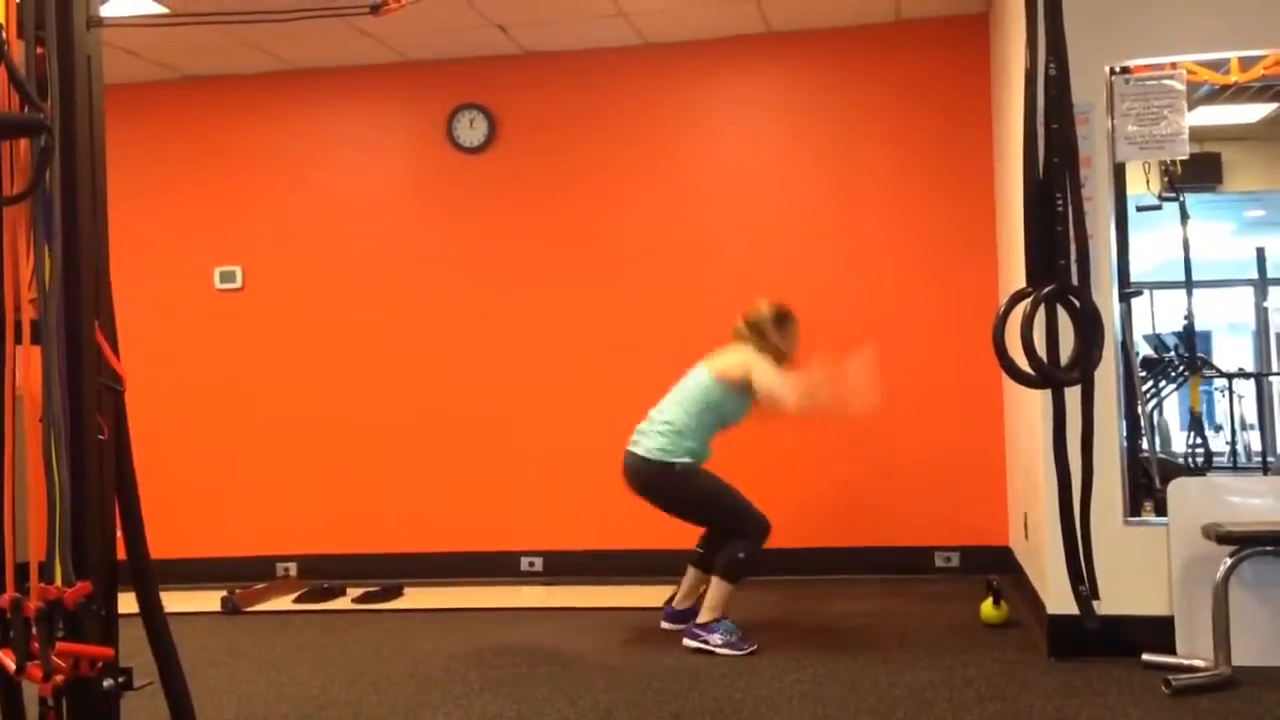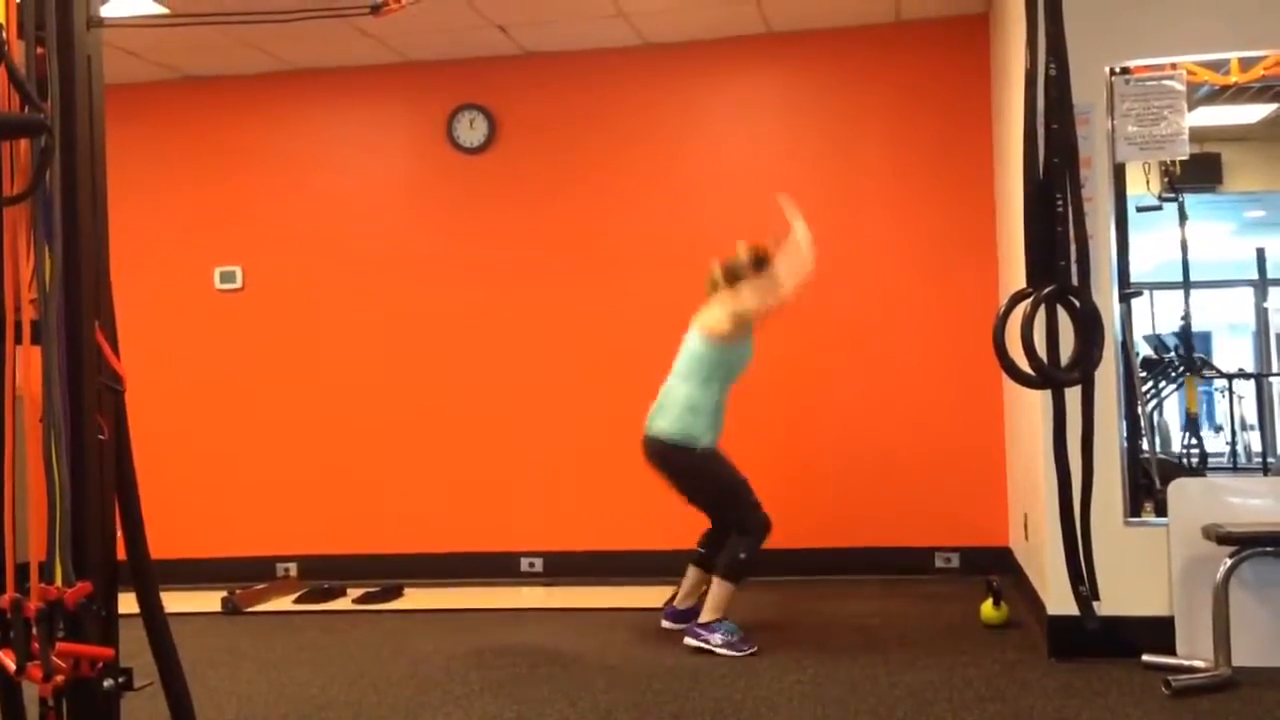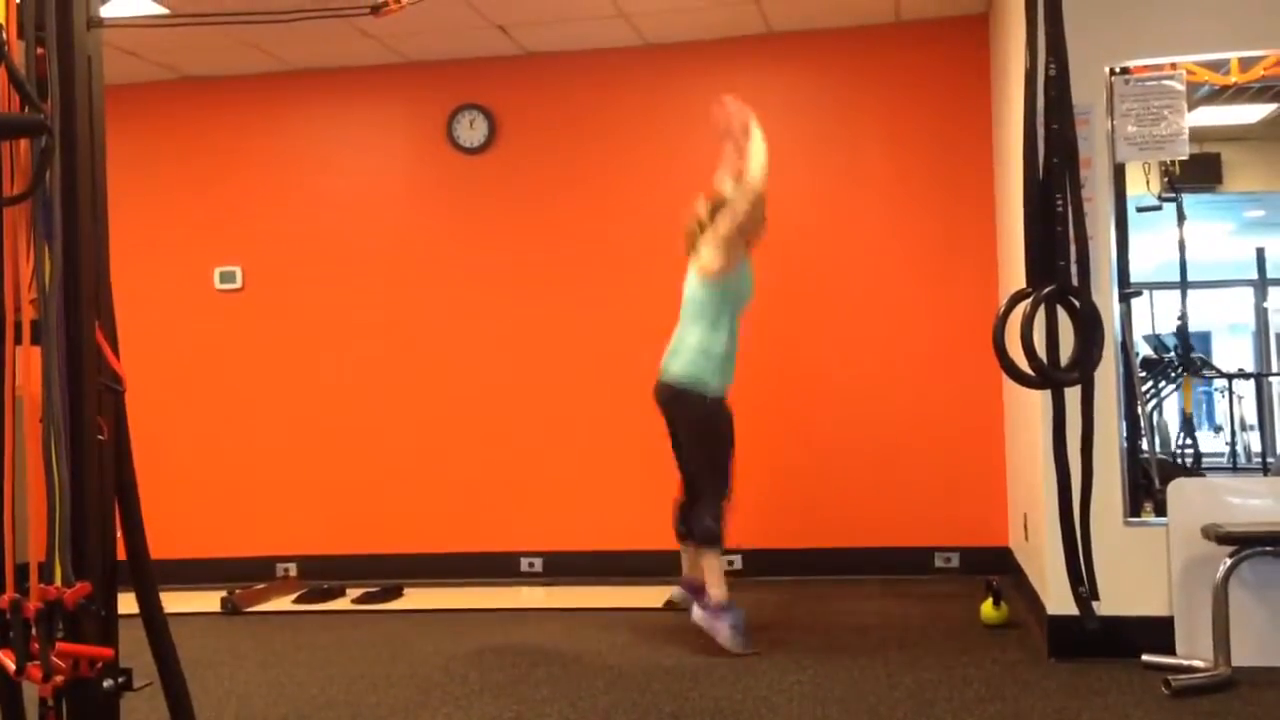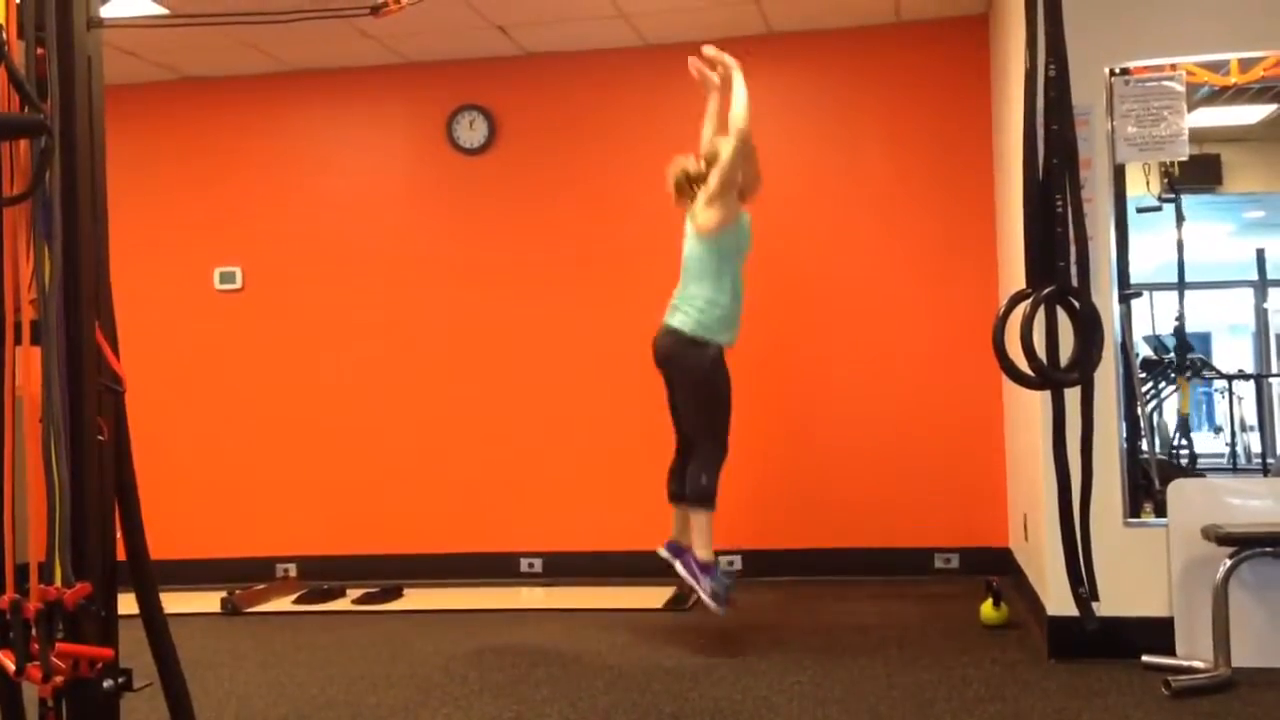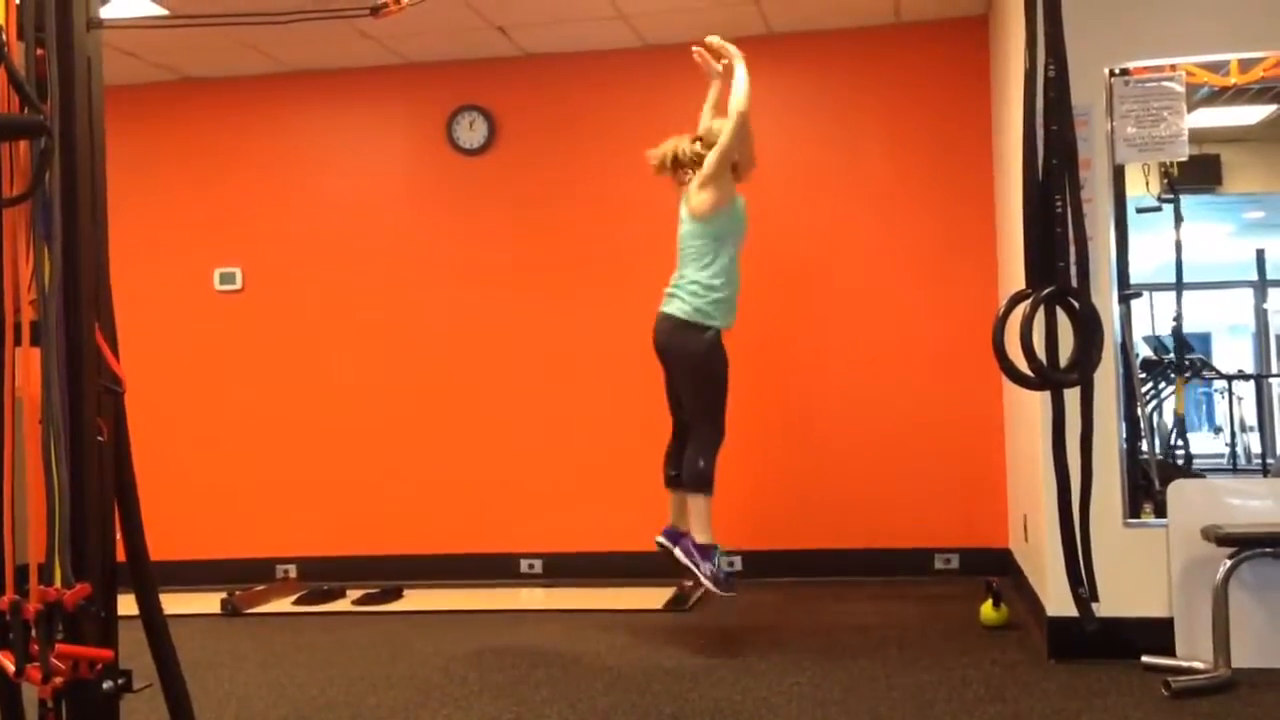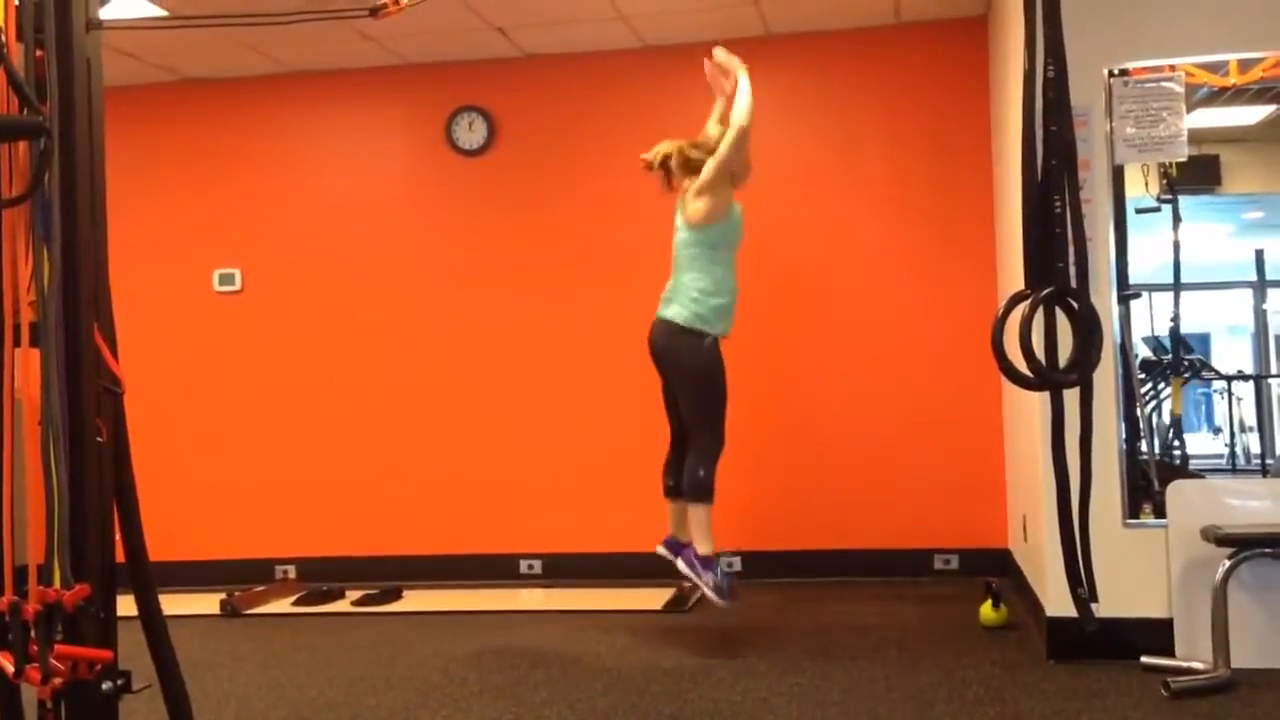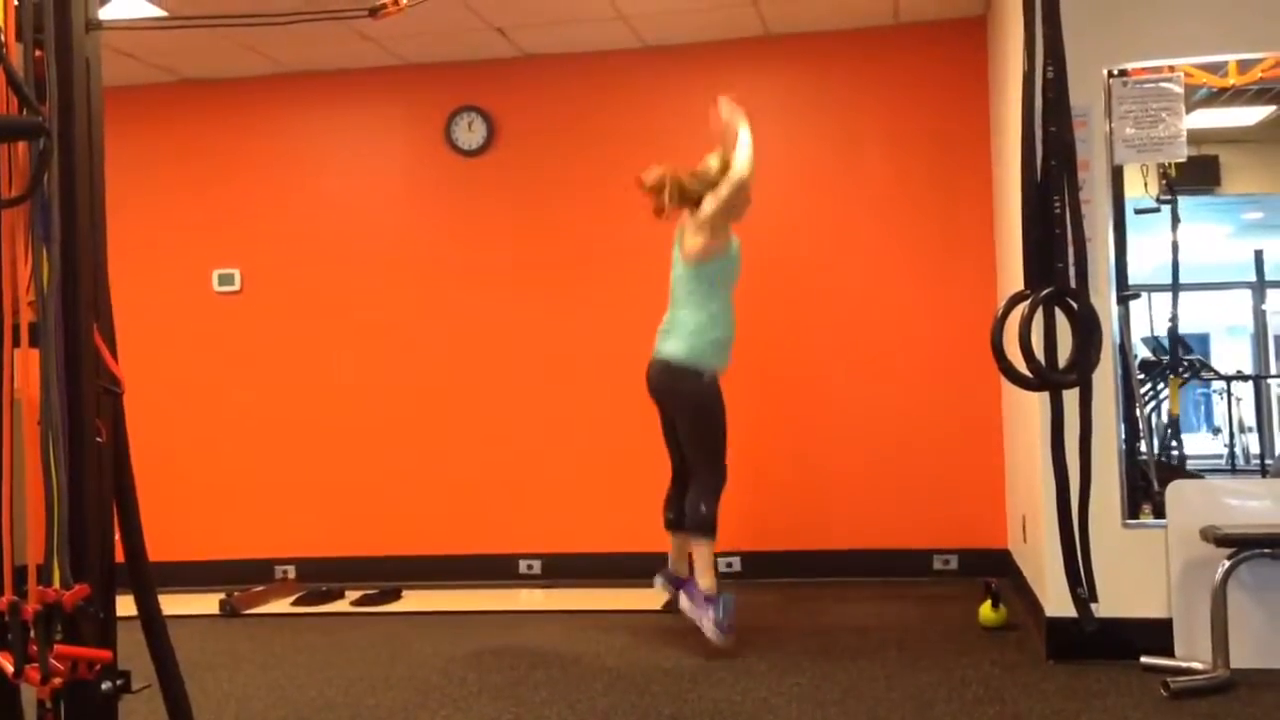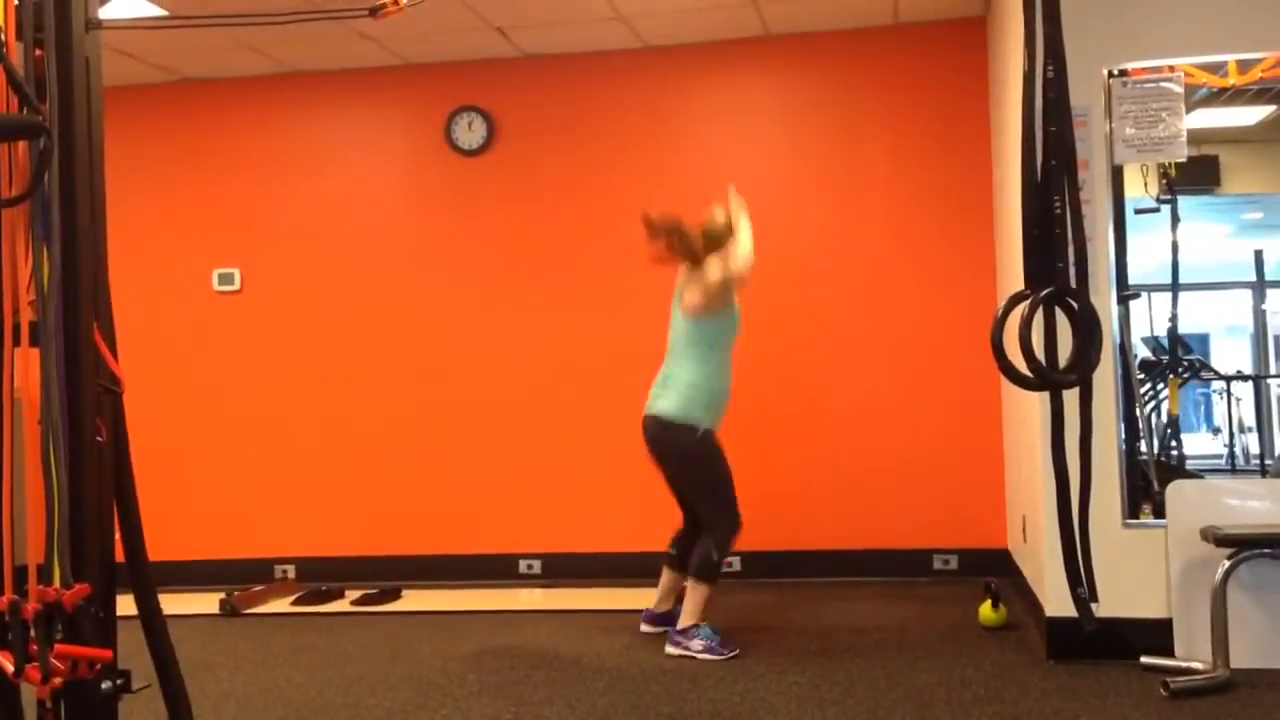
dt=0.1s
person 1, frame 1
left shoulder: (739, 362)
right shoulder: (749, 360)
left elbow: (781, 396)
right elbow: (793, 400)
left wrist: (836, 381)
right wrist: (846, 388)
left hip: (648, 459)
right hip: (660, 466)
left knee: (730, 526)
right knee: (751, 528)
left ankle: (680, 606)
right ankle: (706, 625)
person 1, frame 2
left shoulder: (722, 311)
right shoulder: (734, 308)
left elbow: (777, 288)
right elbow: (787, 284)
left wrist: (792, 246)
right wrist: (800, 235)
left hip: (671, 439)
right hip: (682, 441)
left knee: (733, 527)
right knee: (752, 526)
left ankle: (681, 608)
right ankle: (708, 624)
person 1, frame 3
left shoulder: (713, 249)
right shoulder: (722, 247)
left elbow: (732, 193)
right elbow: (754, 187)
left wrist: (736, 147)
right wrist: (753, 134)
left hip: (680, 384)
right hip: (694, 388)
left knee: (698, 487)
right knee: (712, 490)
left ankle: (693, 582)
right ankle: (713, 600)
person 1, frame 4
left shoulder: (706, 204)
right shoulder: (717, 202)
left elbow: (716, 145)
right elbow: (739, 133)
left wrist: (716, 91)
right wrist: (734, 78)
left hip: (680, 338)
right hip: (696, 342)
left knee: (693, 446)
right knee: (709, 449)
left ankle: (681, 542)
right ankle: (699, 555)
person 1, frame 5
left shoulder: (699, 188)
right shoulder: (711, 183)
left elbow: (712, 131)
right elbow: (739, 114)
left wrist: (717, 80)
right wrist: (738, 65)
left hip: (678, 325)
right hip: (695, 329)
left knee: (688, 430)
right knee: (706, 432)
left ankle: (679, 529)
right ankle: (699, 540)
person 1, frame 6
left shoulder: (696, 195)
right shoulder: (706, 190)
left elbow: (717, 140)
right elbow: (740, 127)
left wrist: (722, 96)
right wrist: (740, 78)
left hip: (673, 331)
right hip: (691, 335)
left knee: (686, 439)
right knee: (706, 441)
left ankle: (679, 539)
right ankle: (700, 550)
person 1, frame 7
left shoulder: (697, 224)
right shoulder: (706, 221)
left elbow: (734, 190)
right elbow: (742, 175)
left wrist: (726, 139)
right wrist: (740, 128)
left hip: (671, 366)
right hip: (688, 370)
left knee: (689, 473)
right knee: (707, 475)
left ankle: (680, 575)
right ankle: (702, 591)
person 1, frame 8
left shoulder: (696, 281)
right shoulder: (708, 281)
right elbow: (740, 265)
left wrist: (729, 220)
right wrist: (741, 220)
left hip: (665, 421)
right hip: (684, 426)
left knee: (700, 520)
right knee: (723, 523)
left ankle: (661, 610)
right ankle: (687, 629)
